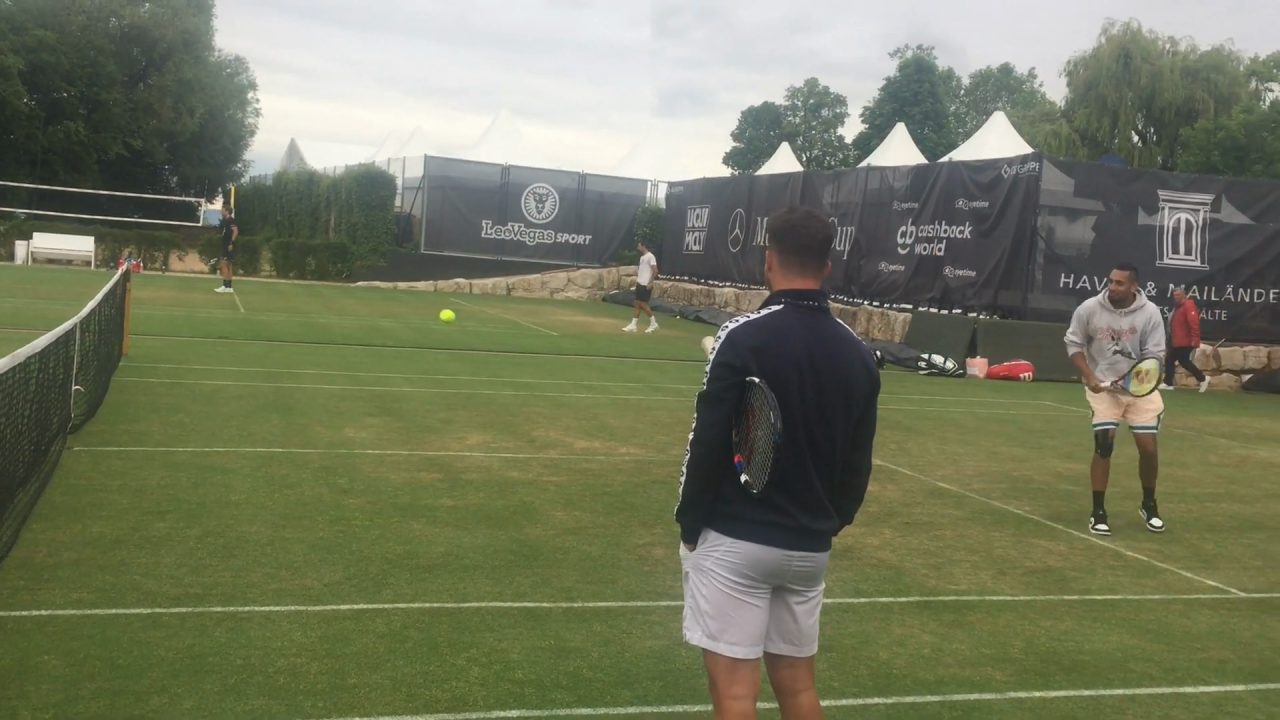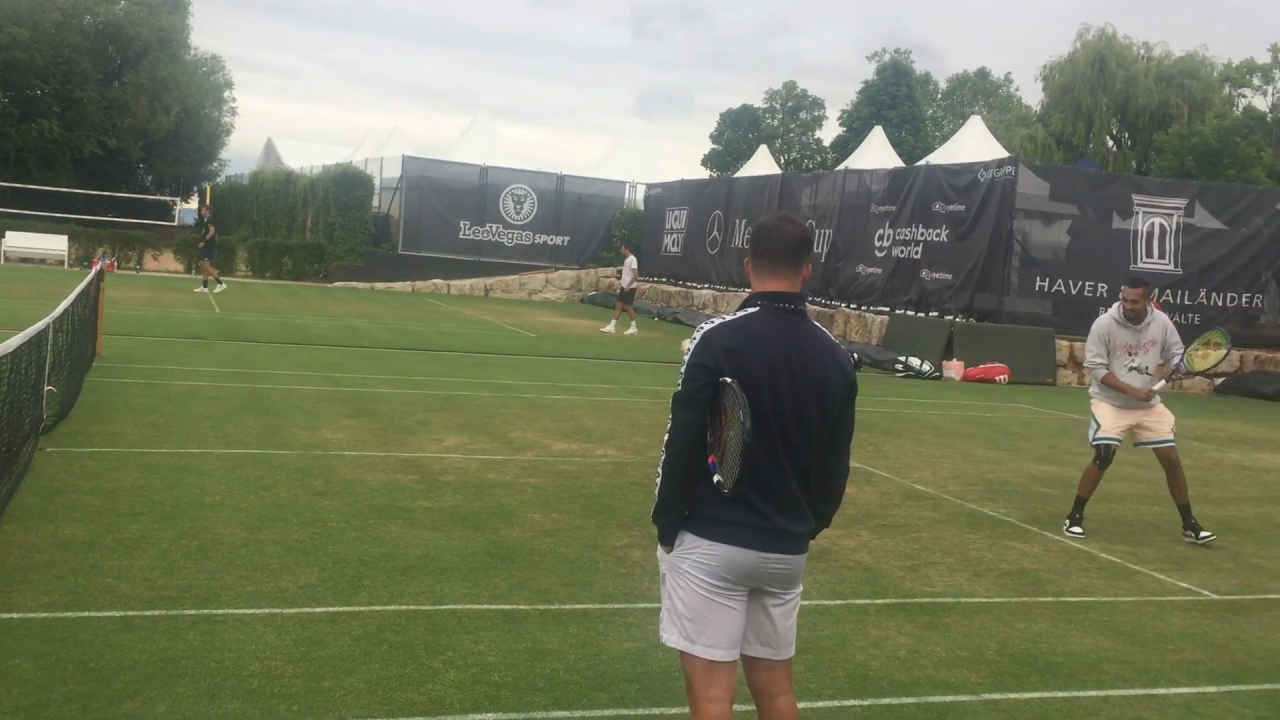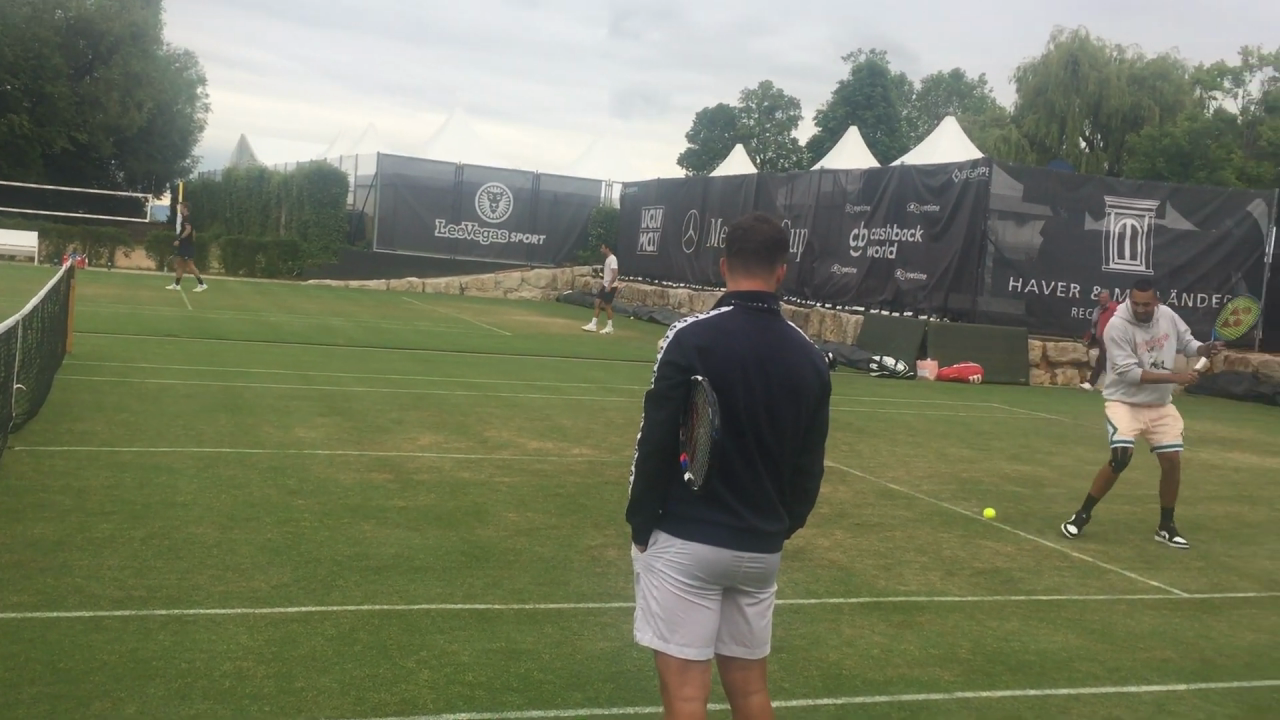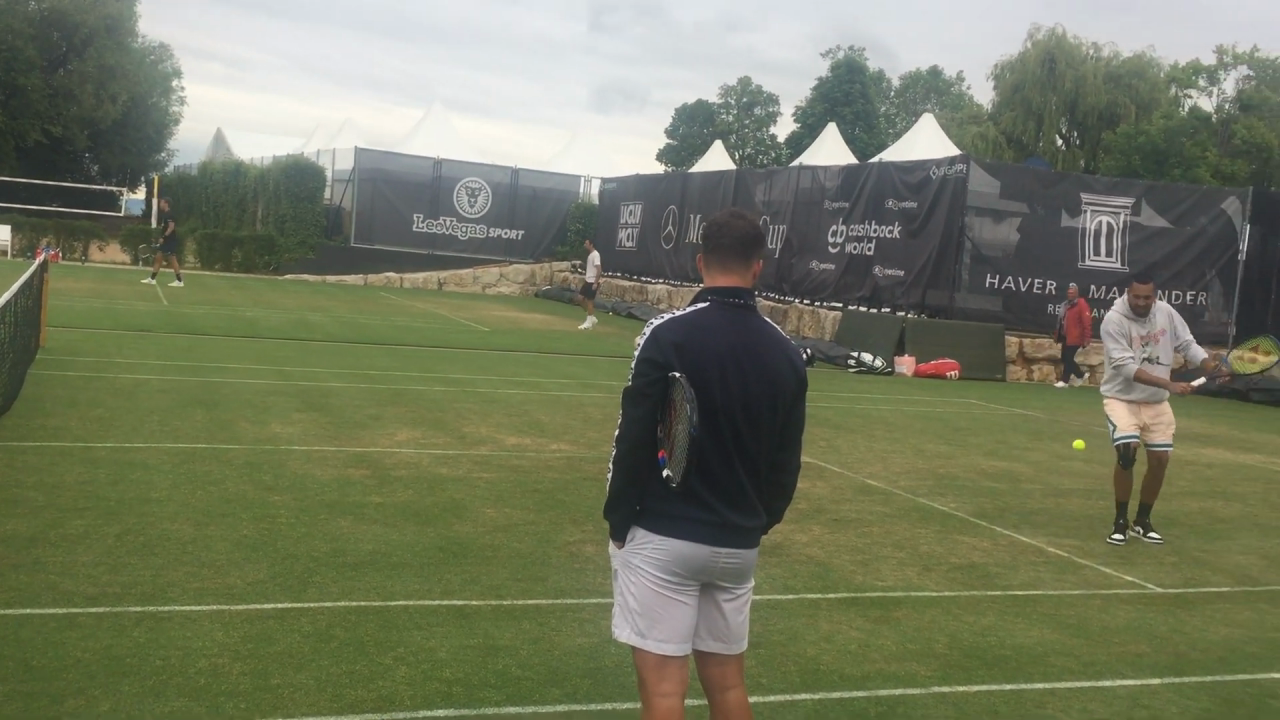
dt=0.2s
person 1, frame 1
left shoulder: (744, 337)
right shoulder: (857, 353)
left elbow: (708, 443)
right elbow: (858, 464)
left wrist: (690, 525)
left hip: (735, 541)
right hip: (809, 548)
person 1, frame 2
left shoulder: (719, 339)
right shoulder: (836, 356)
left elbow: (683, 444)
right elbow: (835, 467)
left wrist: (666, 526)
left hip: (712, 543)
right hip: (786, 550)
person 1, frame 3
left shoulder: (692, 337)
right shoulder: (810, 357)
left elbow: (656, 443)
right elbow: (810, 466)
left wrist: (640, 525)
left hip: (686, 542)
right hip: (761, 549)
person 1, frame 4
left shoulder: (669, 334)
right shoulder: (786, 352)
left elbow: (633, 440)
right elbow: (786, 462)
left wrist: (618, 522)
left hip: (664, 538)
right hip: (738, 544)
person 2, frame 1
left shoulder: (1150, 312)
right shoulder: (1089, 308)
left elbow: (1155, 355)
right elbow: (1074, 342)
right wrist: (1089, 377)
right hip: (1102, 387)
left knee: (1148, 448)
right knee: (1104, 444)
left ankle: (1149, 504)
right ankle: (1098, 512)
person 2, frame 2
left shoulder: (1162, 322)
right shoulder: (1104, 324)
left elbow: (1176, 354)
right elbow: (1096, 366)
left wrist: (1175, 369)
right wrist: (1130, 390)
left hip: (1149, 404)
right hip: (1109, 402)
left knee: (1171, 460)
right knee: (1103, 457)
left ankle: (1189, 524)
right ankle: (1075, 515)
person 2, frame 3
left shoulder: (1169, 316)
right shoulder: (1117, 326)
left elbow: (1187, 342)
right elbow: (1128, 372)
left wrist: (1205, 349)
right wrist: (1173, 377)
left hip: (1161, 405)
right hip: (1124, 402)
left knee: (1172, 463)
right knee: (1120, 459)
left ankle: (1166, 525)
right ankle: (1083, 514)
person 2, frame 4
left shoulder: (1167, 313)
right shoulder: (1114, 320)
left elbow: (1187, 343)
right elbow: (1125, 366)
left wrist: (1209, 364)
right wrist: (1168, 385)
left hip: (1157, 402)
right hip: (1121, 399)
left knee: (1160, 460)
right knee: (1127, 455)
left ankle: (1142, 520)
right ankle: (1120, 520)
